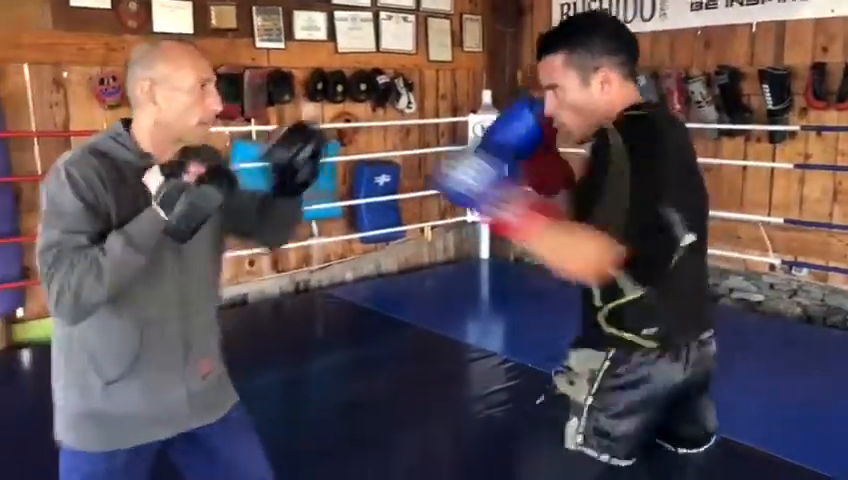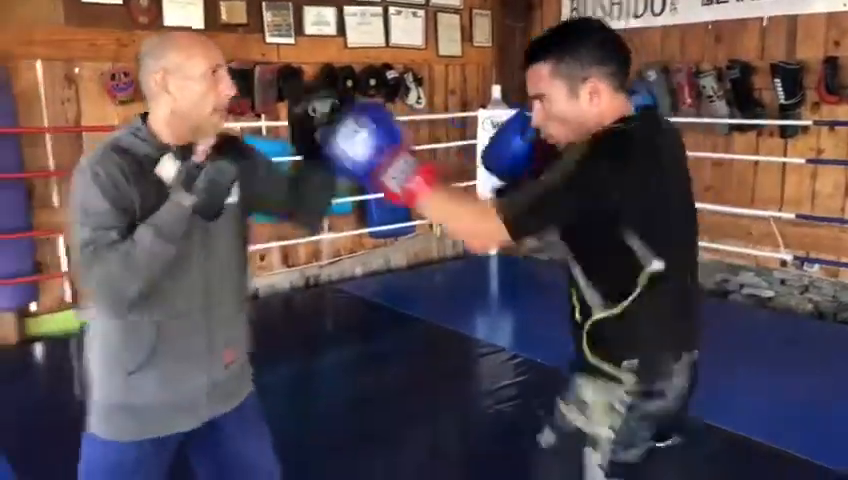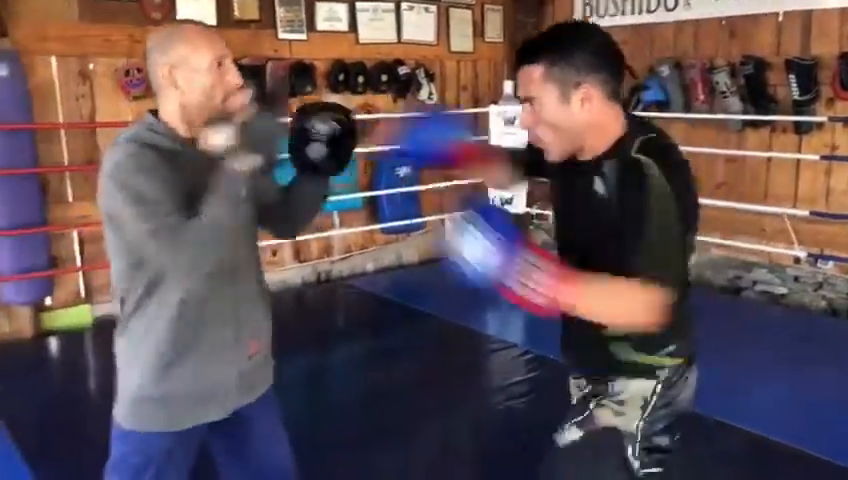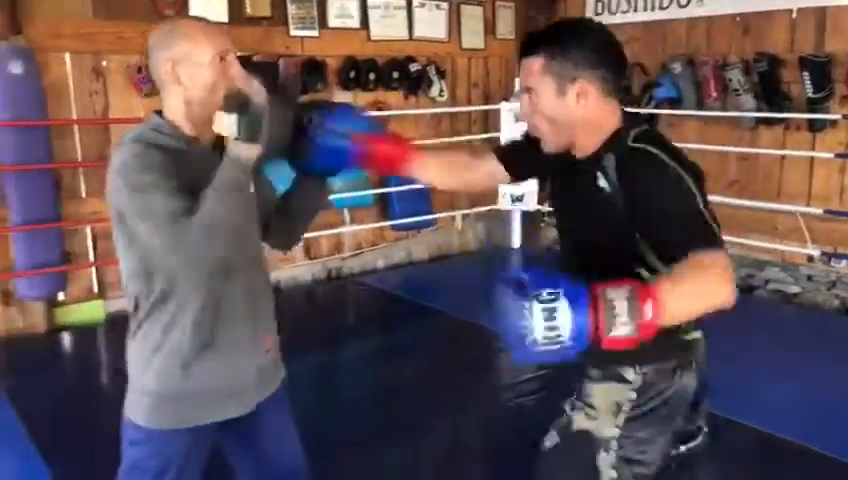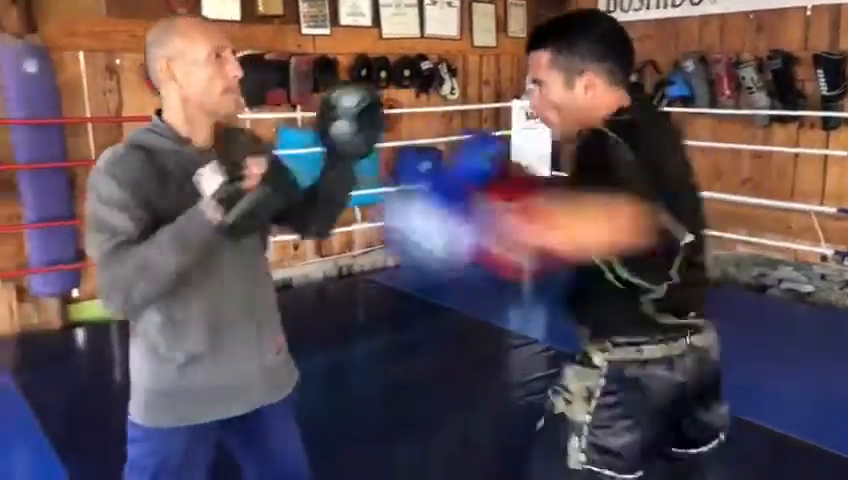
dt=0.1s
person 1, frame 1
left shoulder: (632, 146)
right shoulder: (647, 133)
left elbow: (589, 257)
right elbow: (592, 222)
left wrist: (506, 202)
left hip: (627, 356)
person 1, frame 2
left shoulder: (603, 162)
right shoulder: (651, 137)
left elbow: (488, 232)
left wrist: (397, 170)
right wrist: (529, 168)
left hip: (625, 375)
person 1, frame 3
left shoulder: (646, 174)
right shoulder: (581, 150)
left elbow: (642, 307)
right elbow: (509, 170)
left wrist: (532, 276)
left hip: (638, 376)
person 1, frame 4
left shoulder: (654, 167)
right shoulder: (564, 144)
left elbow: (716, 281)
right elbow: (470, 171)
left wrist: (620, 311)
right wrist: (378, 149)
left hip: (642, 371)
right hip: (620, 361)
person 1, frame 5
left shoulder: (611, 141)
right shoulder: (635, 130)
left elbow: (625, 223)
left wrist: (503, 222)
left hip: (628, 359)
right hip: (684, 341)
person 2, frame 1
left shoulder: (197, 167)
right shoulder: (81, 173)
left elbow: (268, 230)
right elbow: (68, 294)
left wrist: (291, 184)
right wrist: (160, 215)
left hip: (200, 389)
right hip: (109, 406)
person 2, frame 2
left shoulder: (227, 156)
right shoulder: (106, 169)
left elbow: (304, 208)
right elbow: (109, 286)
left wrist: (321, 155)
right wrist: (185, 200)
left hip: (221, 379)
right hip: (138, 396)
person 2, frame 3
left shoulder: (225, 154)
right shoulder: (132, 163)
left elbow: (285, 221)
right elbow: (195, 261)
right wrist: (243, 166)
left hip: (241, 371)
right hip: (165, 386)
person 2, frame 4
left shoulder: (229, 150)
right shoulder: (138, 163)
left elbow: (282, 231)
right elbow: (195, 258)
left wrist: (317, 169)
right wrist: (244, 156)
left hip: (252, 368)
right hip: (178, 384)
person 2, frame 5
left shoulder: (241, 149)
right shoulder: (125, 168)
left elbow: (309, 219)
right elbow: (121, 289)
left wrist: (344, 157)
right wrist: (207, 211)
left hip: (262, 369)
right hip: (179, 387)
